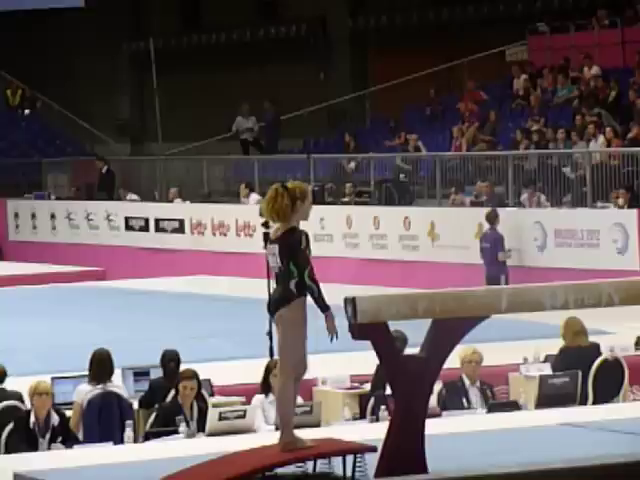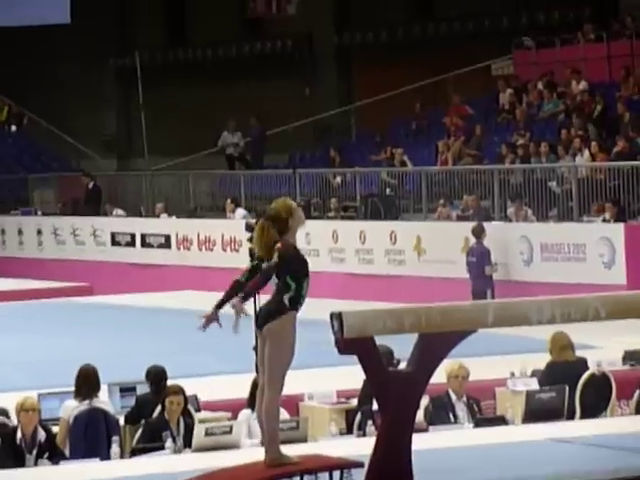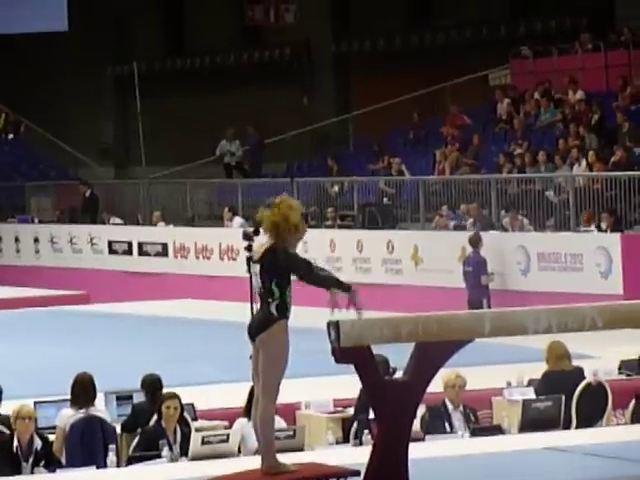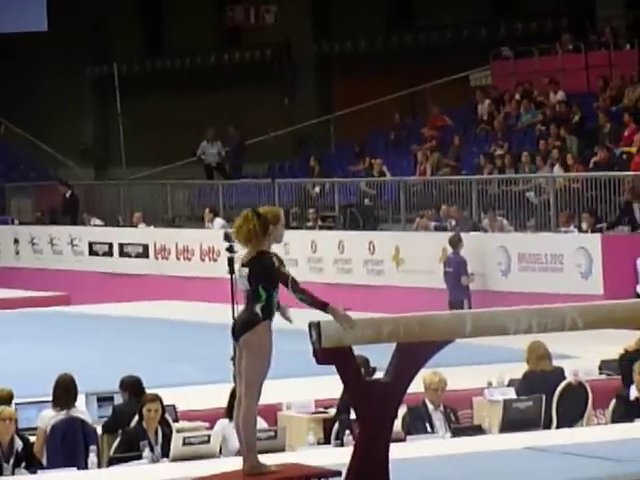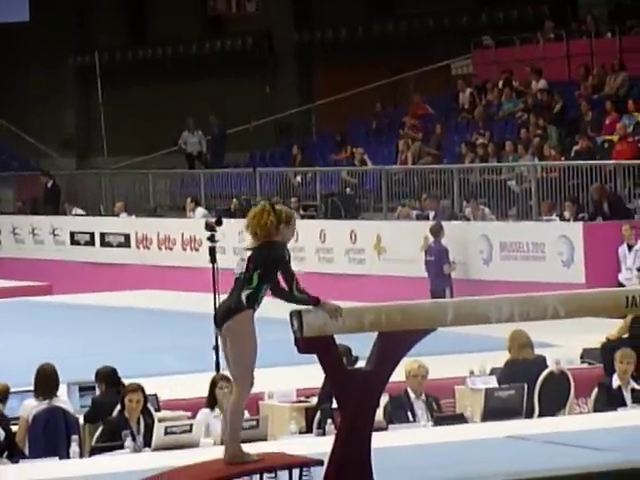
dt=0.5s
person 1, frame 1
left shoulder: (276, 233)
right shoulder: (297, 236)
right elbow: (308, 276)
right wrist: (327, 311)
left hip: (278, 300)
right hip: (291, 304)
left knee: (297, 368)
right knee: (288, 373)
left ankle: (286, 431)
right ankle: (287, 437)
person 1, frame 2
left shoulder: (277, 247)
right shoulder: (288, 250)
left elbow: (248, 276)
right elbow: (265, 273)
left wrist: (217, 309)
right wrist: (242, 299)
left hip: (268, 316)
right hip: (281, 319)
left knee: (265, 386)
right knee: (274, 387)
left ankle: (270, 448)
right ankle: (273, 452)
person 1, frame 3
left shoulder: (262, 252)
right shoulder: (280, 252)
left elbow: (306, 273)
right elbow: (312, 271)
left wrist: (336, 290)
right wrist: (348, 290)
left hip: (259, 323)
right hip: (273, 327)
left knee: (261, 395)
right knee: (268, 396)
left ankle: (266, 457)
right ankle: (270, 461)
person 1, frame 4
left shoulder: (250, 256)
right shoulder: (266, 259)
right elbow: (293, 287)
left wrist: (278, 307)
right wrist: (331, 309)
left hip: (244, 325)
right hip: (257, 327)
left knee: (244, 396)
right knee: (252, 397)
left ankle: (248, 458)
right ankle: (252, 462)
person 1, frame 5
left shoulder: (259, 249)
right shoulder: (277, 249)
left elbow: (276, 289)
right elbow: (294, 291)
left wrist: (312, 302)
right wrist: (321, 303)
left hip: (226, 314)
right hip: (238, 317)
left knee: (240, 385)
right knee: (243, 385)
left ankle: (232, 447)
right ankle: (232, 449)
